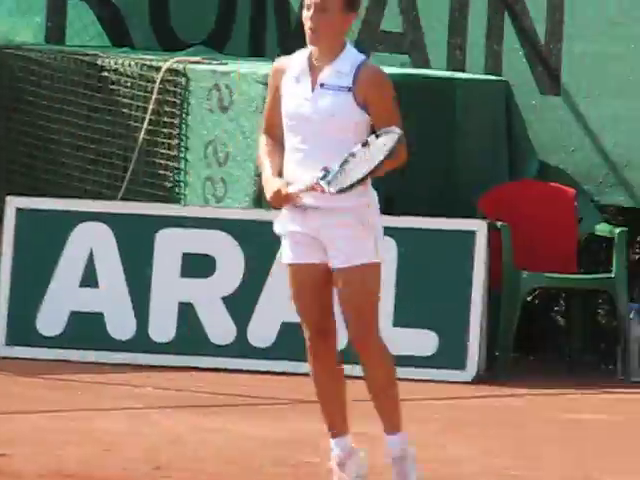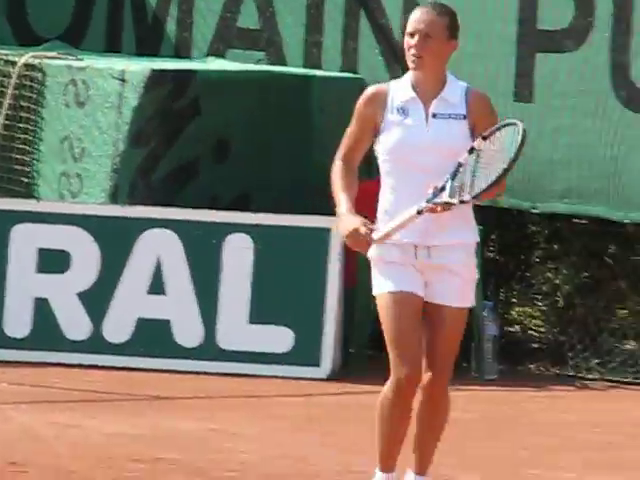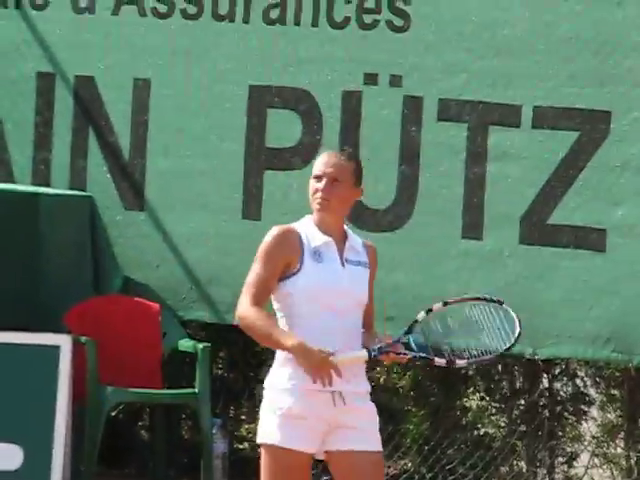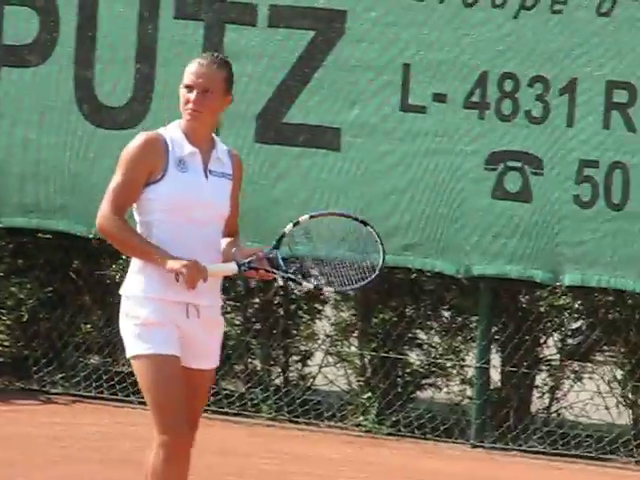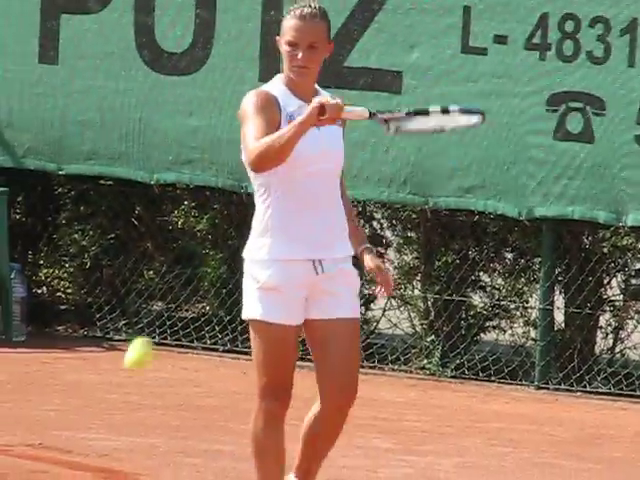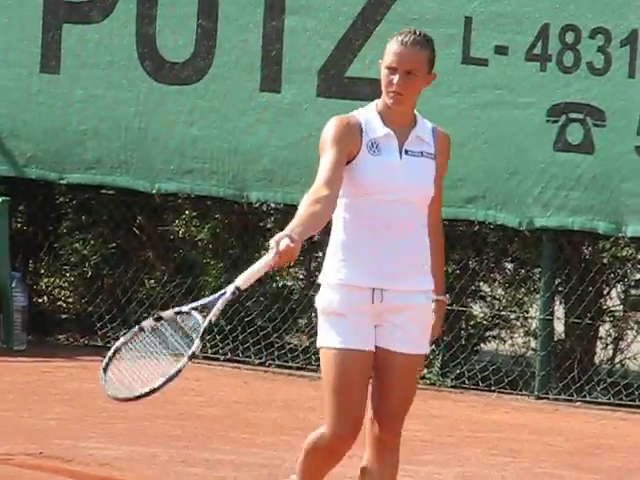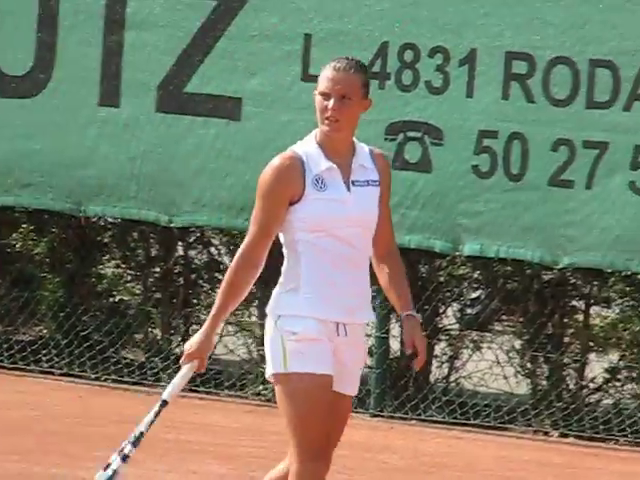
dt=0.5s
person 1, frame 1
left shoulder: (367, 76)
right shoulder: (284, 70)
left elbow: (397, 151)
right elbow: (269, 136)
right wrist: (270, 180)
left hip: (350, 213)
right hip: (298, 213)
left knee: (364, 338)
right knee: (318, 337)
person 1, frame 2
left shoulder: (476, 104)
right shoulder: (378, 100)
left elbow: (496, 183)
right elbow: (345, 163)
left wrist: (456, 197)
right wrist: (347, 215)
left hip: (455, 249)
right hip: (397, 247)
left knee: (437, 379)
right knee: (405, 374)
person 1, frame 3
left shoulder: (366, 253)
right shoulder: (285, 240)
right elbow: (248, 312)
right wrist: (299, 348)
left hip: (352, 403)
right hip: (295, 395)
person 1, frame 4
left shoulder: (231, 163)
right shoulder: (149, 146)
right elbow: (107, 221)
left wrist: (244, 255)
right wrist: (168, 260)
left hip: (204, 311)
right hip: (151, 305)
left knee: (181, 437)
right knee: (170, 435)
person 1, frame 5
left shoulder: (332, 108)
right shoulder: (261, 101)
right elbow: (258, 159)
left wrist: (365, 250)
right wrist: (305, 122)
left hip: (334, 266)
right hip: (276, 264)
left knee: (340, 396)
right knee: (274, 399)
person 1, frame 6
left shoulder: (437, 142)
right shoulder: (346, 129)
right elbow: (321, 197)
left wrist: (439, 295)
right wrist: (289, 240)
left hip: (410, 299)
right hip: (348, 293)
left knee: (387, 429)
right knee: (343, 428)
person 1, frame 7
left shoulder: (377, 165)
right shoulder: (288, 168)
left elbow: (384, 253)
right elbow: (251, 255)
left wrist: (408, 315)
right wrist: (210, 328)
left hip: (351, 332)
right hip: (299, 327)
